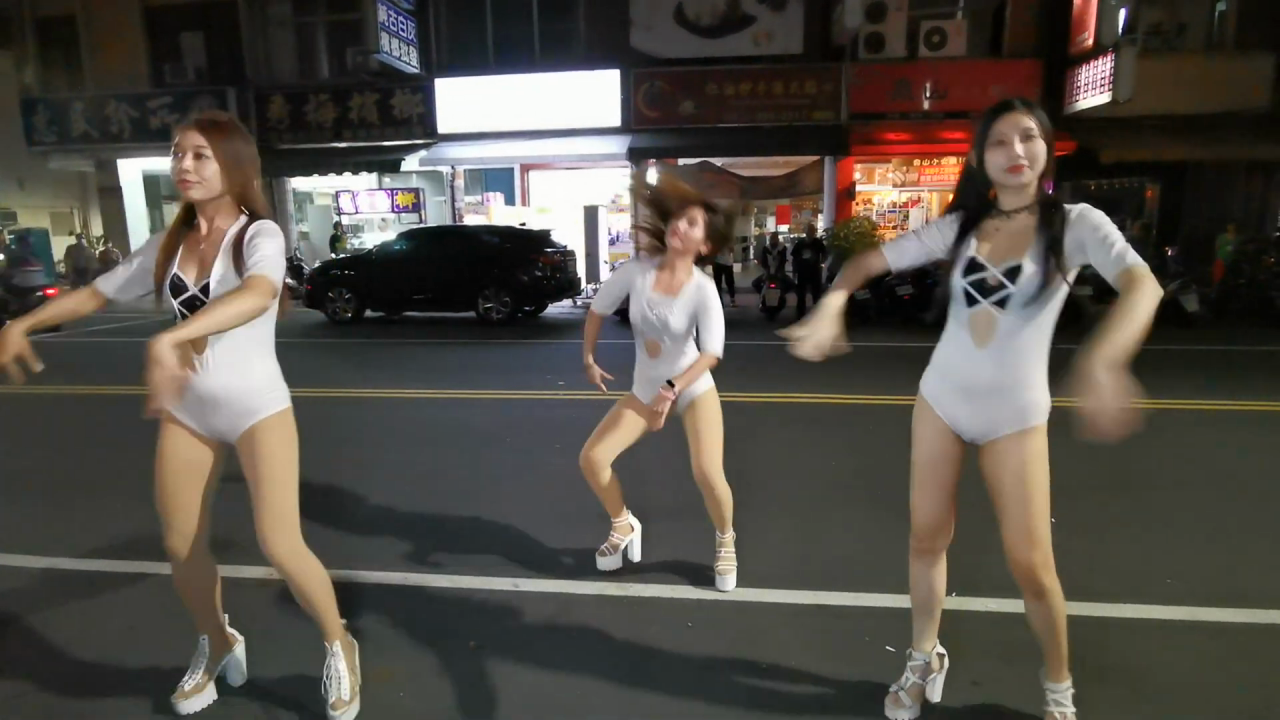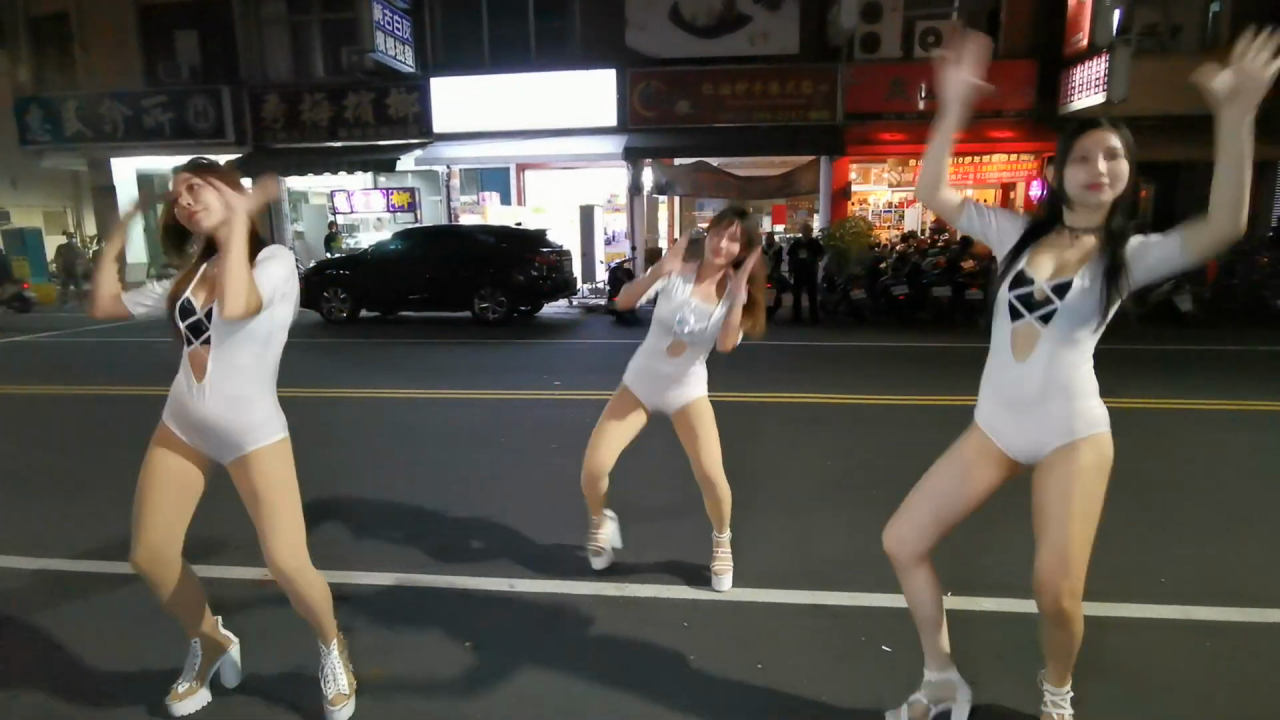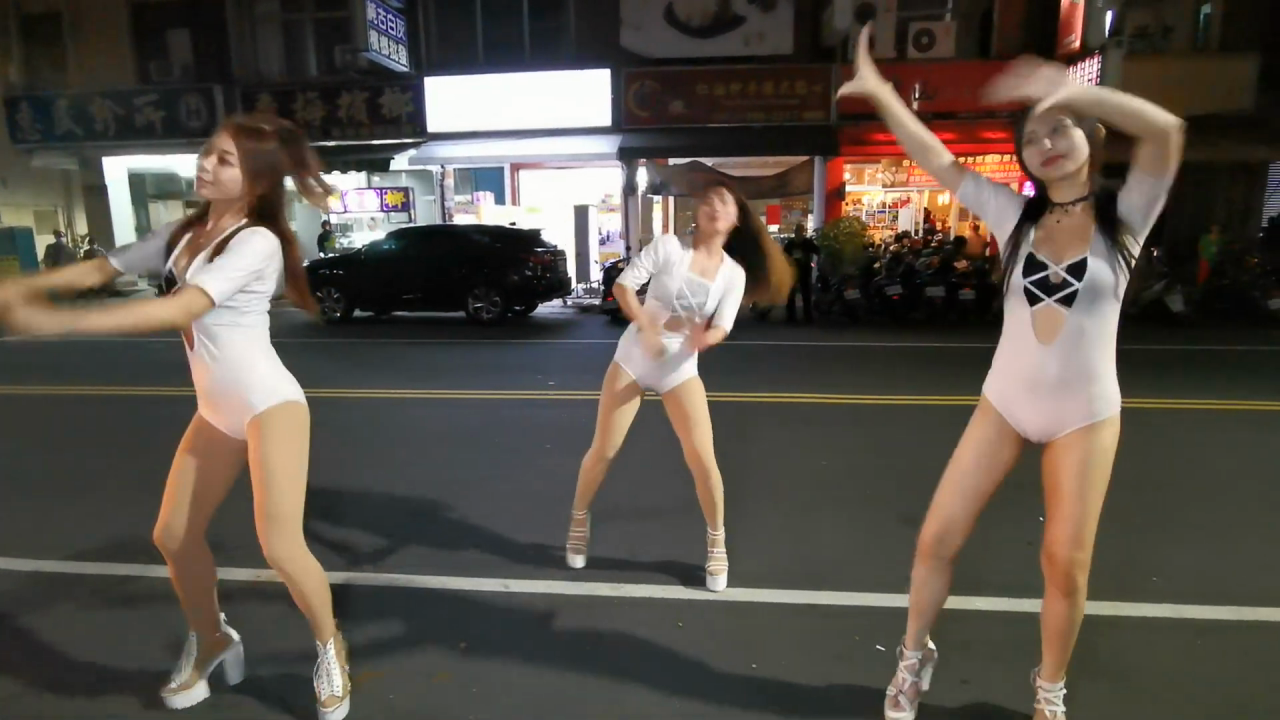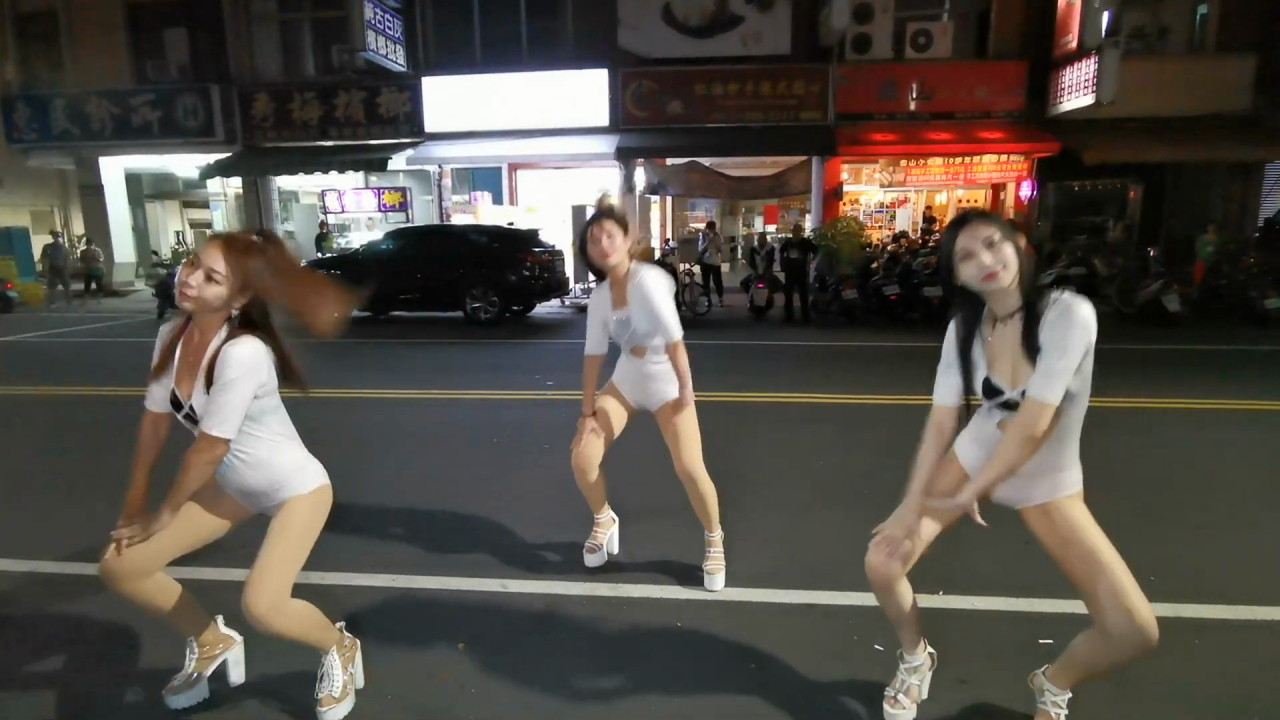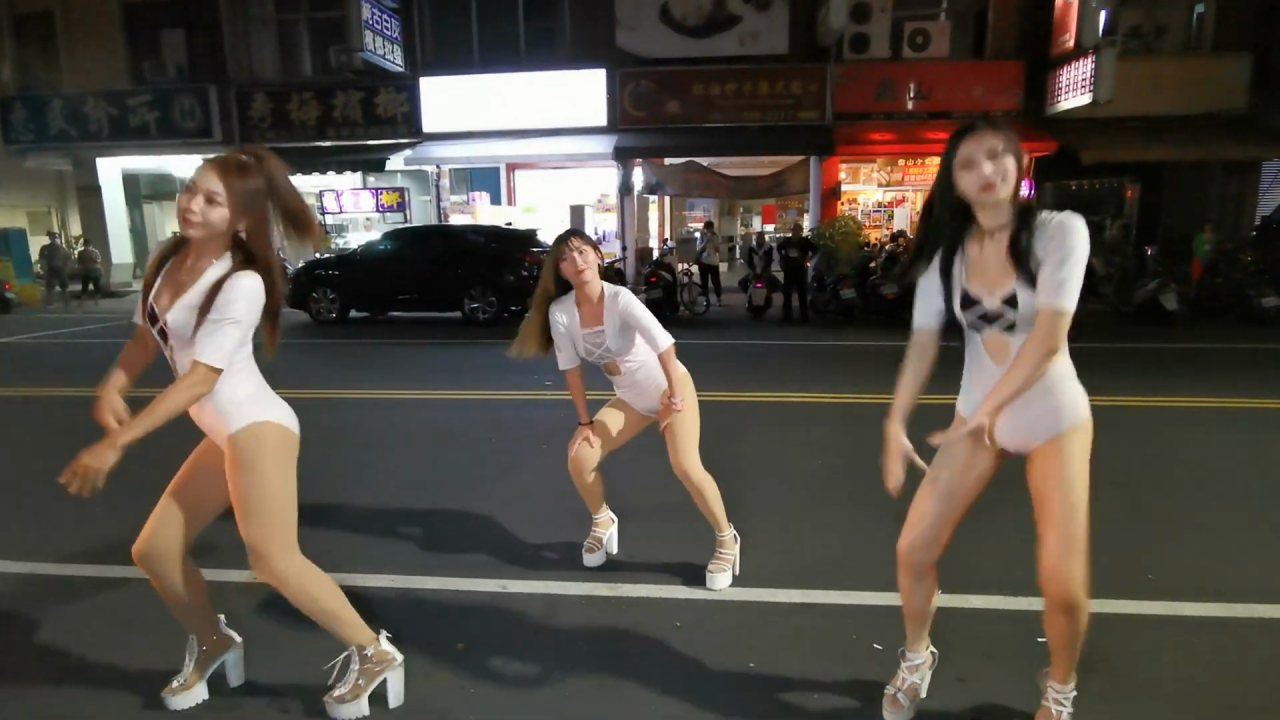
dt=0.4s
person 1, frame 1
left shoulder: (1075, 224)
right shoulder: (958, 225)
left elbow: (1143, 286)
right elbow: (872, 259)
left wrist: (1102, 361)
right wrist: (830, 305)
left hip: (1015, 417)
right hip: (942, 400)
left knee: (1031, 567)
right knee: (927, 538)
right ankle: (925, 657)
person 1, frame 2
left shoulder: (1131, 255)
right shoulder: (1019, 231)
left elbow: (1223, 229)
right elbow: (934, 195)
right wrist: (953, 102)
left hip: (1073, 435)
right hip: (996, 428)
left knee: (1056, 593)
right knee: (903, 541)
person 1, frame 3
left shoulder: (1126, 214)
right shoulder: (1016, 215)
left elbow: (1166, 133)
right elbow: (937, 160)
left wrist: (1063, 95)
right wrist: (877, 89)
left hip: (1085, 413)
right hip: (1006, 403)
left knee: (1064, 567)
right knee: (939, 539)
right ankle: (913, 656)
person 1, frame 4
left shoulder: (1068, 313)
right shoulder: (964, 329)
left elbow: (1035, 422)
right elbow: (941, 422)
left wrist: (973, 492)
right wrist: (912, 505)
left hip: (1049, 487)
right hip: (972, 461)
left knee: (1135, 631)
right knee: (882, 560)
right ankle: (915, 659)
person 1, frame 5
left shoulder: (1061, 228)
right shoulder: (945, 256)
left elbow: (1047, 332)
right elbow: (920, 346)
left wrist: (986, 412)
right wrist: (894, 425)
left hip: (1056, 418)
right hip: (977, 416)
left knee: (1060, 582)
right knee: (914, 550)
right ankle: (915, 658)
person 2, frame 1
left shoulder: (261, 234)
right shoulder: (168, 244)
left elbow: (261, 295)
right elbow: (97, 292)
left wrist: (171, 337)
left hip: (260, 410)
right hip: (184, 412)
left knee: (282, 546)
right knee: (182, 546)
left ankle: (339, 649)
right ankle: (217, 648)
person 2, frame 2
left shoulder: (275, 259)
right shoulder: (192, 274)
left elbow: (236, 309)
right elbow: (105, 305)
left wrist: (238, 221)
right wrist: (118, 231)
left hip: (257, 437)
right hip: (181, 430)
left knee: (289, 563)
right knee: (150, 554)
left ankle: (333, 649)
right ankle: (211, 644)
person 2, frame 3
left shoulder: (257, 242)
right shoulder: (185, 232)
left elbow: (176, 310)
right elbow: (102, 267)
left wrist: (59, 320)
left hip: (272, 406)
right hip: (216, 415)
left knee: (280, 546)
right knee: (176, 539)
left ankle: (331, 648)
right ankle: (212, 640)
person 2, frame 4
left shoulder: (242, 353)
right shoulder: (171, 336)
left elbow: (210, 447)
right elbow: (154, 423)
left wrist: (161, 515)
right wrist: (133, 505)
left hip: (297, 489)
right hip: (236, 487)
left knee: (261, 604)
right knee: (119, 566)
left ankle: (339, 648)
right ankle: (212, 643)
person 2, frame 5
left shoulder: (241, 282)
right shoulder: (167, 258)
left elbow: (200, 378)
right elbow: (148, 338)
left wrist: (115, 442)
right wrist: (113, 383)
left hip: (257, 426)
right hip: (226, 435)
left knee: (274, 564)
right knee: (152, 552)
left ankle: (373, 655)
right ankle: (212, 644)
person 3, frame 1
left shoulder: (704, 290)
right shoulder: (635, 269)
left elbow: (712, 353)
right elbow: (598, 310)
left wrist: (676, 385)
right wrist: (589, 357)
left hip: (693, 390)
right hip: (647, 391)
left knee: (708, 474)
right knee: (592, 458)
left ankle: (725, 543)
right ankle: (624, 526)
person 3, frame 2
left shoulder: (735, 295)
right shoulder: (676, 271)
left elbow: (726, 344)
right elbow: (624, 300)
left wrist: (739, 292)
right wrist: (663, 268)
left hip: (688, 392)
right hip: (638, 385)
left knee: (711, 474)
right knee: (595, 464)
left ankle: (722, 544)
right ankle: (601, 520)
person 3, frame 3
left shoulder: (734, 273)
right shoulder: (666, 247)
left elbow: (719, 329)
right elbow: (623, 287)
left wrist: (702, 336)
right wrist: (647, 325)
left hip: (680, 371)
right hip: (632, 363)
left knee: (702, 459)
right knee: (603, 451)
left ankle: (716, 542)
right ankle: (579, 517)
person 3, frame 4
left shoulder: (645, 280)
right shoulder: (600, 295)
left elbow: (674, 338)
right elbow: (593, 355)
left wrist: (684, 389)
right wrist: (588, 409)
left hip: (669, 386)
right hip: (624, 384)
left knee: (689, 469)
right knee: (582, 456)
left ankle: (714, 543)
right ankle: (603, 522)
person 3, frame 5
left shoulder: (620, 299)
right shoulder: (559, 312)
left elbow: (665, 345)
right elbow: (572, 369)
left wrist: (672, 395)
right wrist: (584, 419)
left hip: (668, 383)
right hip: (630, 395)
left knee: (686, 466)
right knee: (580, 458)
left ankle: (726, 539)
right ankle: (603, 522)
